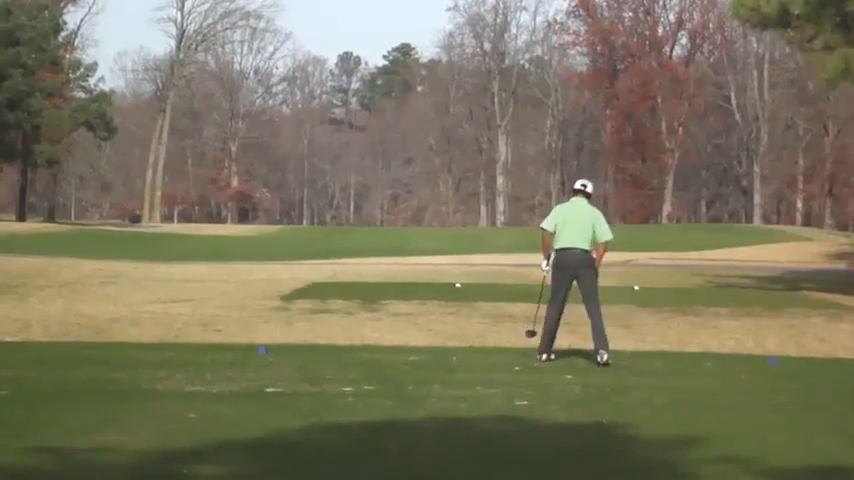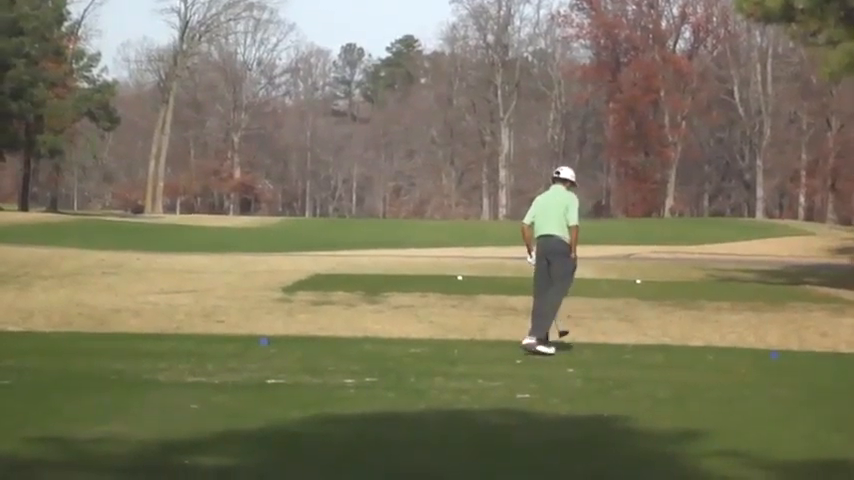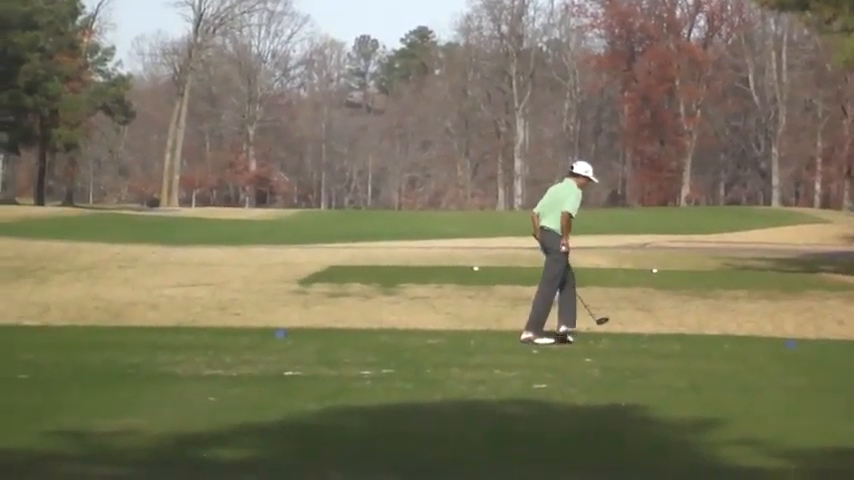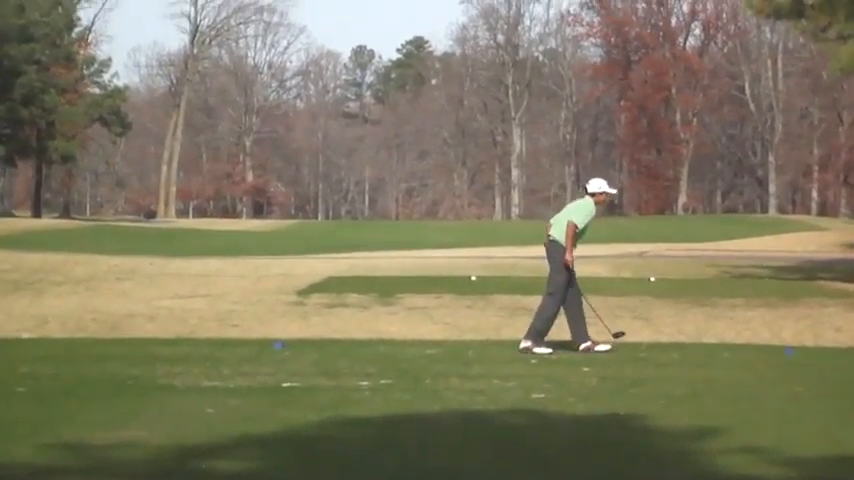
dt=0.4s
person 1, frame 1
left shoulder: (560, 208)
right shoulder: (594, 212)
left elbow: (546, 232)
right elbow: (603, 242)
left wrist: (546, 258)
right wrist: (595, 265)
left hip: (563, 258)
right hip: (584, 259)
left knee: (555, 305)
right knee: (593, 307)
left ankle: (544, 350)
right ankle: (602, 350)
person 1, frame 2
left shoulder: (540, 198)
right shoulder: (569, 197)
left elbow: (526, 226)
right elbow: (573, 226)
left wrist: (530, 250)
right wrist: (574, 251)
left hip: (541, 245)
right hip: (560, 246)
left knee: (541, 295)
right knee: (555, 294)
left ankle: (537, 338)
right ankle: (534, 337)
person 1, frame 3
left shoulder: (554, 188)
right shoulder: (574, 191)
left elbow: (535, 213)
right elbow: (566, 214)
right wrist: (565, 238)
left hip: (545, 236)
right hip: (556, 239)
left knee: (567, 281)
right knee: (548, 286)
left ankle: (565, 324)
right ankle: (531, 331)
person 1, frame 4
left shoulder: (579, 203)
right shoulder: (589, 207)
left elbow: (552, 223)
right elbow: (571, 224)
right wrist: (569, 252)
left hip: (554, 246)
right hip: (561, 250)
left knee: (572, 296)
right knee: (554, 297)
left ankle: (584, 342)
right ankle: (531, 340)
